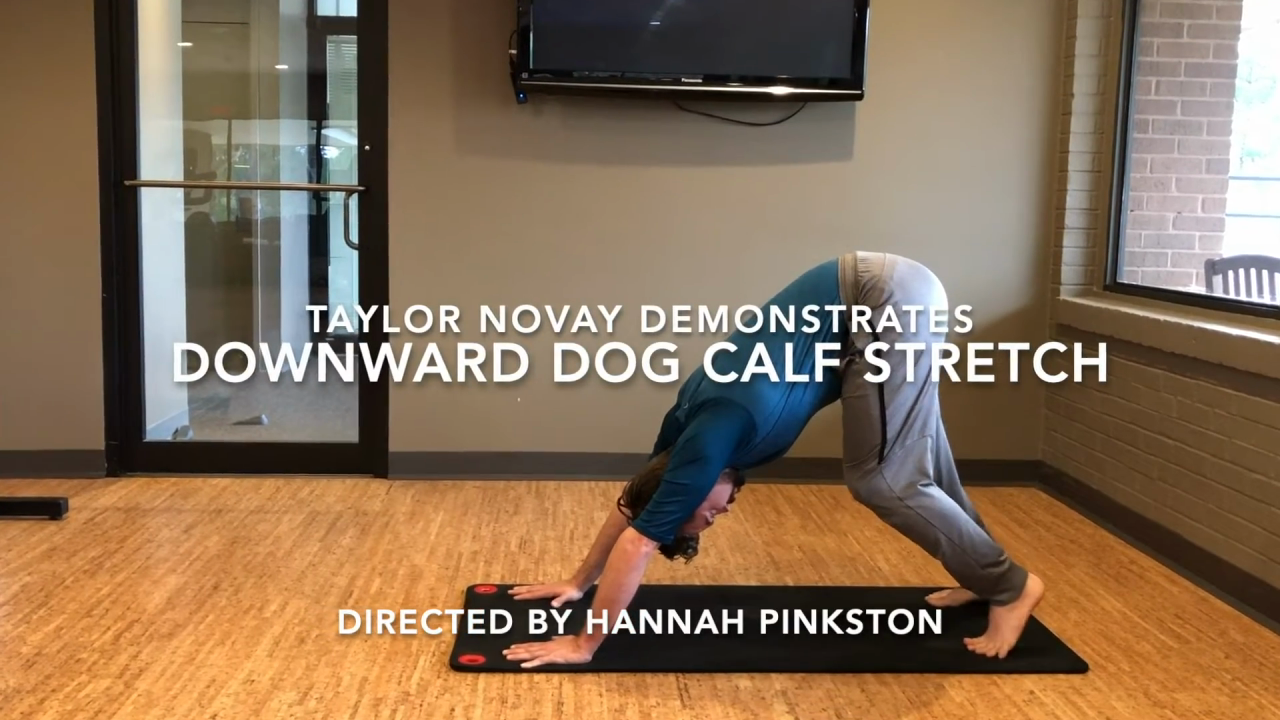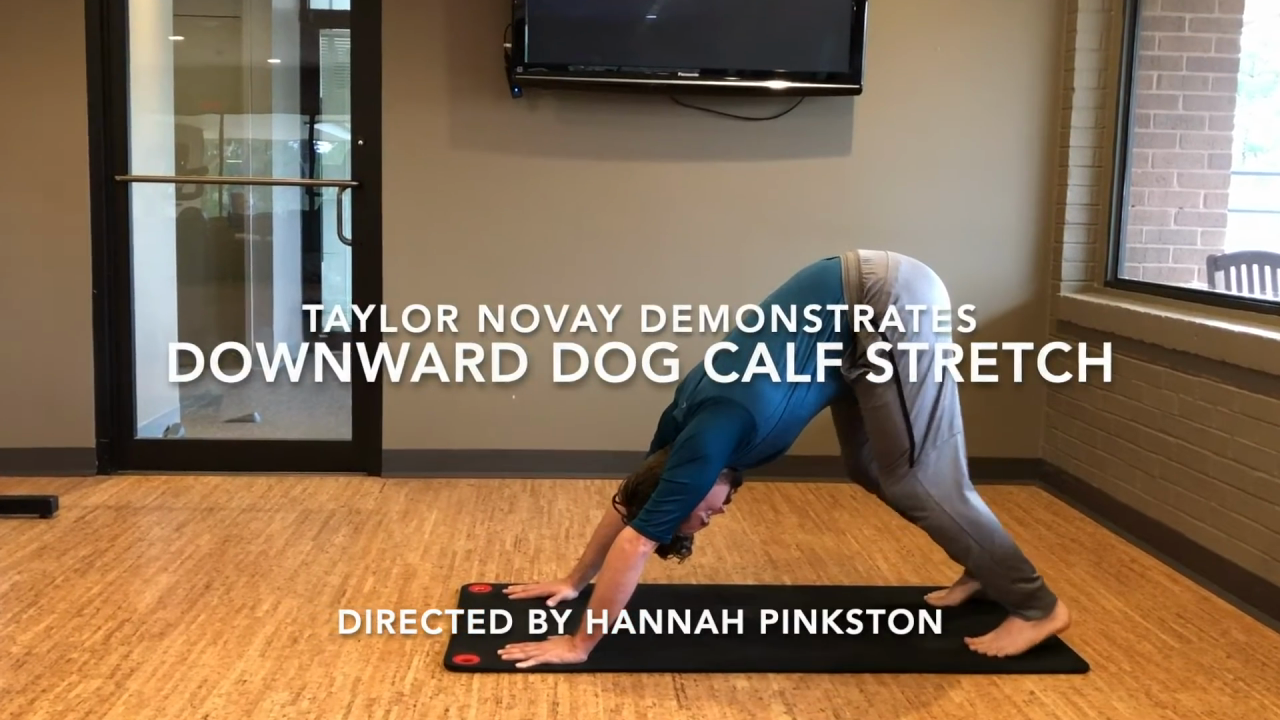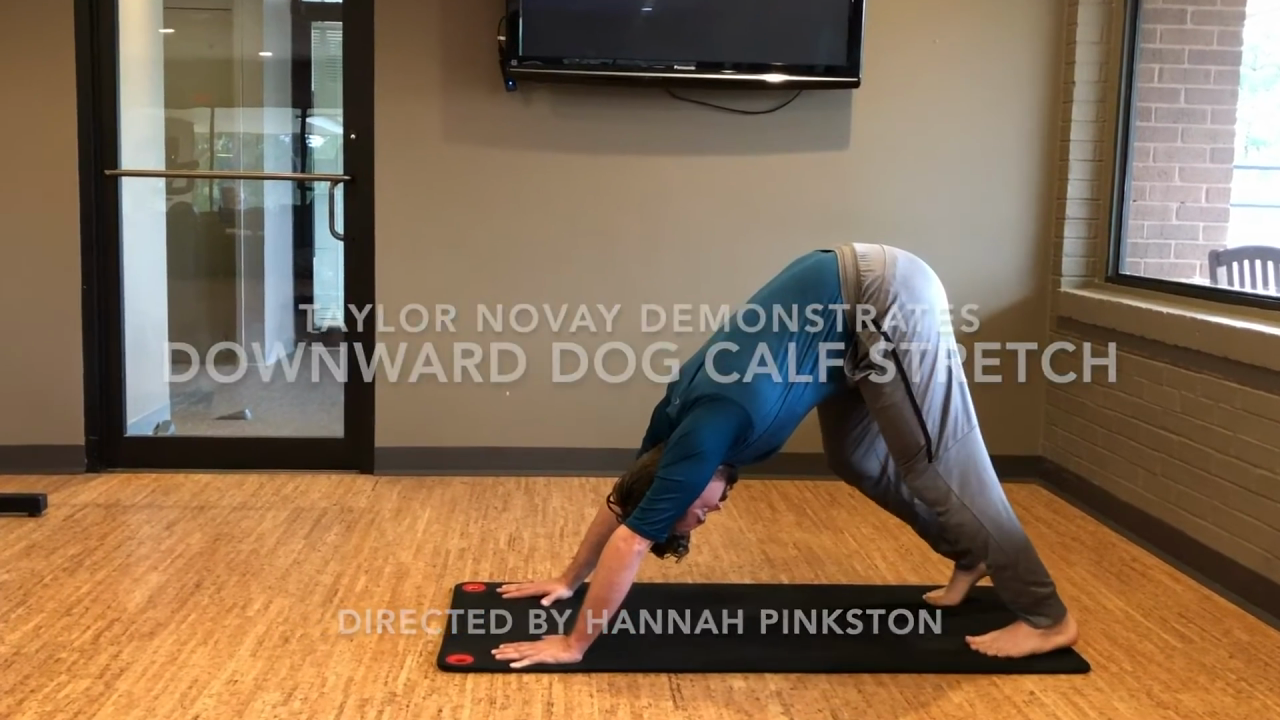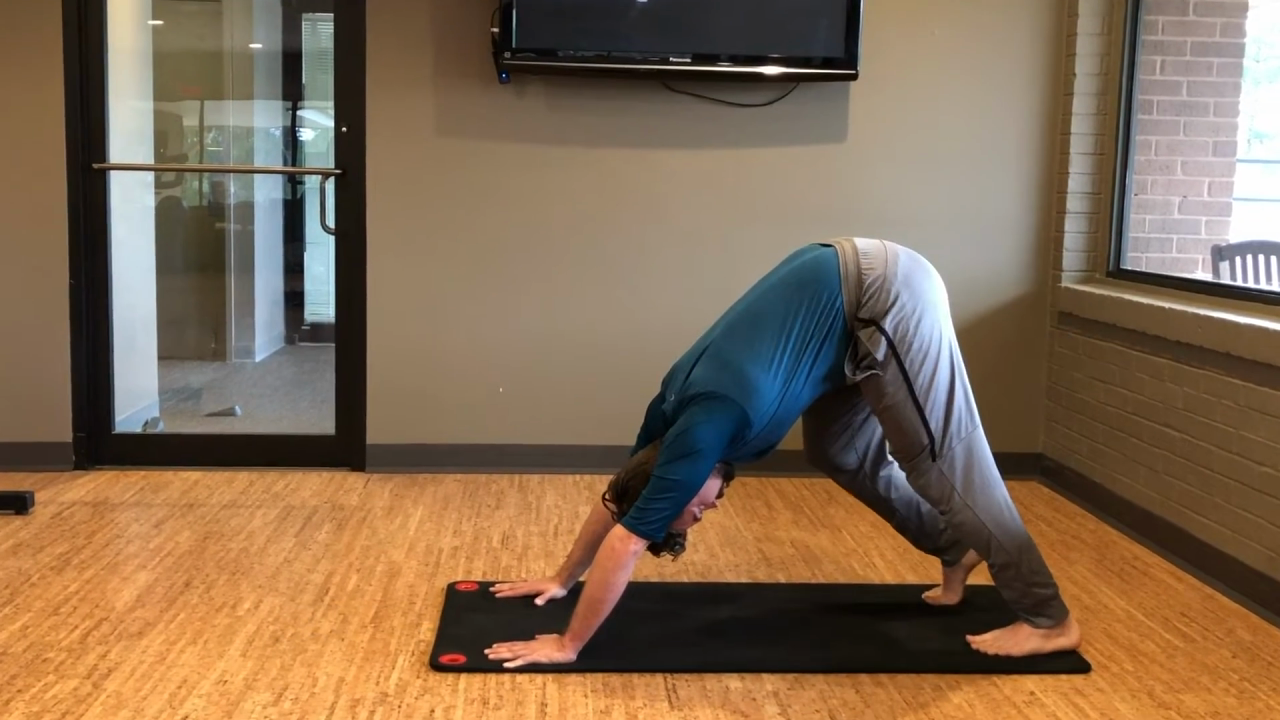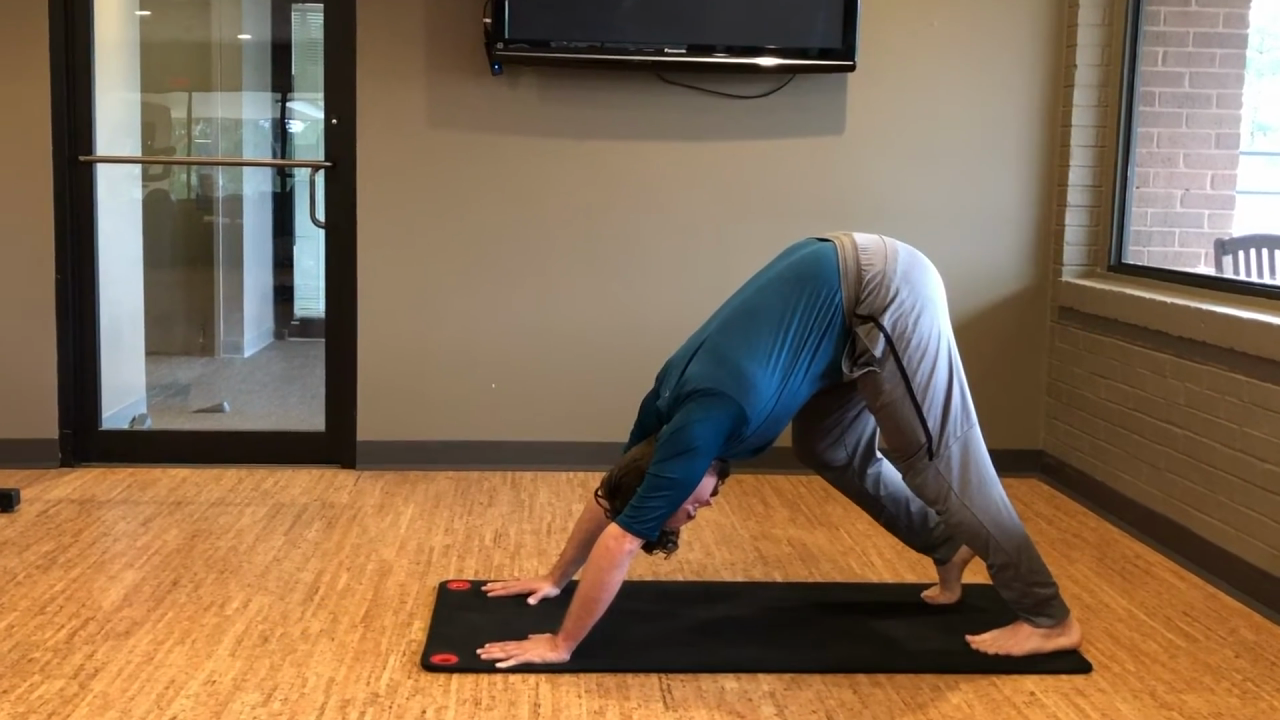
dt=0.4s
person 1, frame 1
left shoulder: (709, 441)
right shoulder: (690, 419)
left elbow: (637, 544)
right elbow: (632, 503)
left wrist: (584, 645)
right wrist: (580, 582)
left hip: (889, 299)
right hip: (872, 296)
left knee: (882, 479)
right knee: (918, 464)
left ankle: (1010, 587)
right ankle: (980, 572)
person 1, frame 2
left shoulder: (710, 438)
right shoulder: (686, 416)
left elbow: (635, 543)
right elbow: (629, 502)
left wrist: (580, 645)
right wrist: (574, 581)
left hip: (891, 301)
right hip: (863, 298)
left knee: (916, 478)
right knee: (872, 466)
left ankle: (1036, 607)
right ankle: (984, 566)
person 1, frame 3
left shoulder: (705, 433)
right shoulder: (679, 411)
left elbow: (630, 542)
right elbow: (621, 499)
left wrist: (573, 645)
right wrist: (568, 580)
left hip: (886, 298)
right hip: (854, 294)
left knee: (937, 467)
right knee: (859, 462)
left ankle: (1046, 617)
right ankle: (972, 555)
person 1, frame 4
left shoulder: (702, 430)
right shoulder: (674, 407)
left elbow: (626, 541)
right elbow: (618, 496)
left wrist: (568, 645)
right wrist: (562, 579)
left hip: (885, 295)
right hip: (849, 286)
left knee: (941, 464)
right knee: (840, 457)
left ankle: (1048, 618)
right ankle: (957, 550)
person 1, frame 5
left shoulder: (699, 427)
right shoulder: (667, 404)
left elbow: (621, 540)
right elbow: (610, 493)
left wrist: (560, 645)
right wrist: (554, 578)
left hip: (884, 291)
right hip: (845, 280)
left knee: (936, 462)
right knee: (830, 453)
left ankle: (1047, 617)
right ankle: (949, 547)
